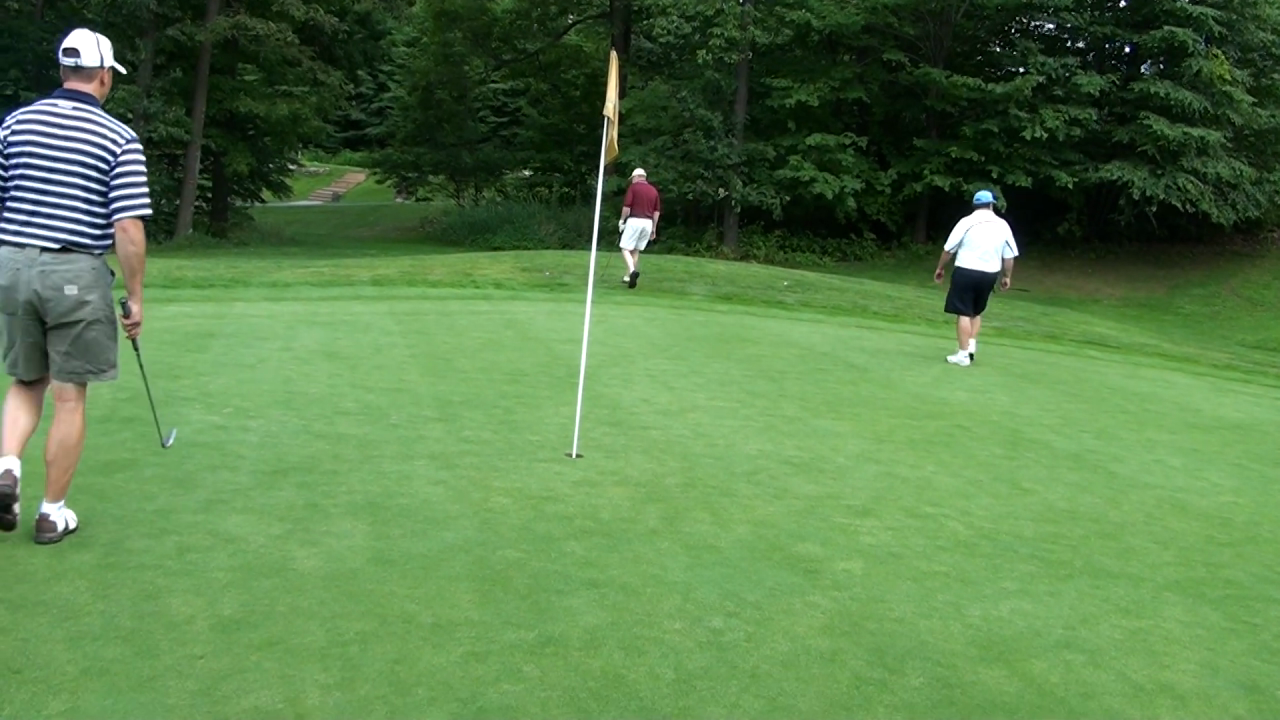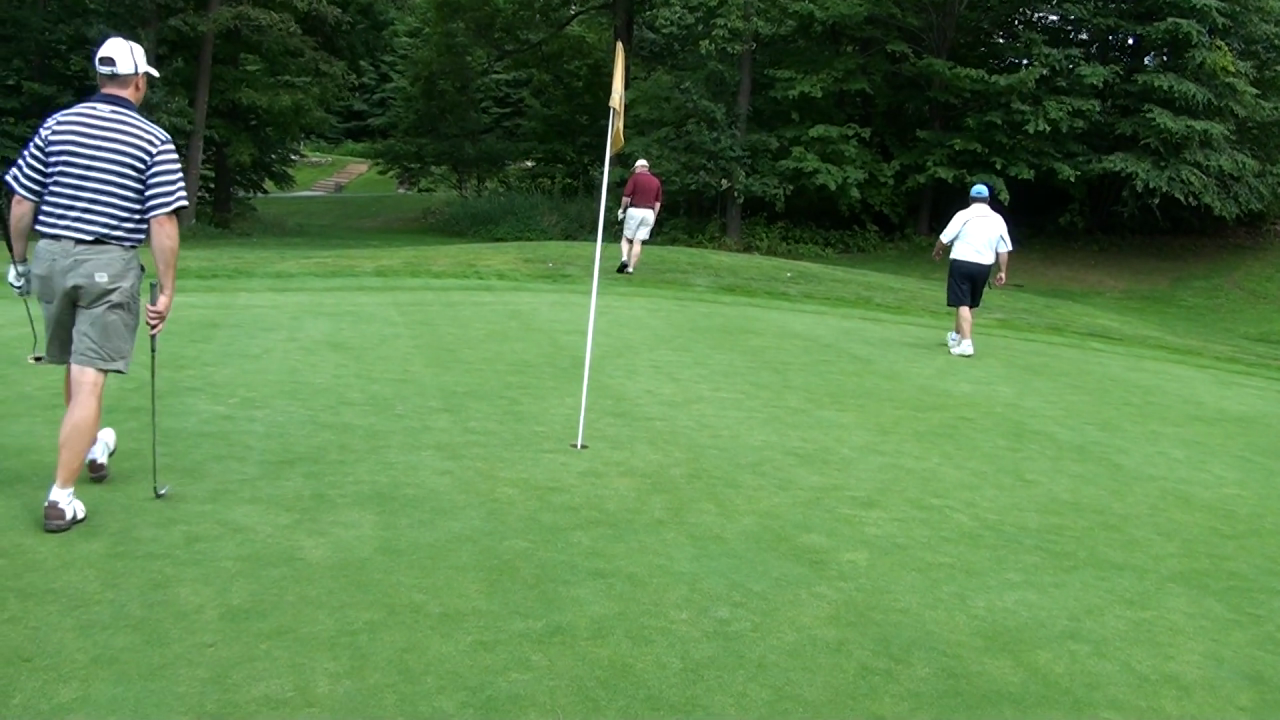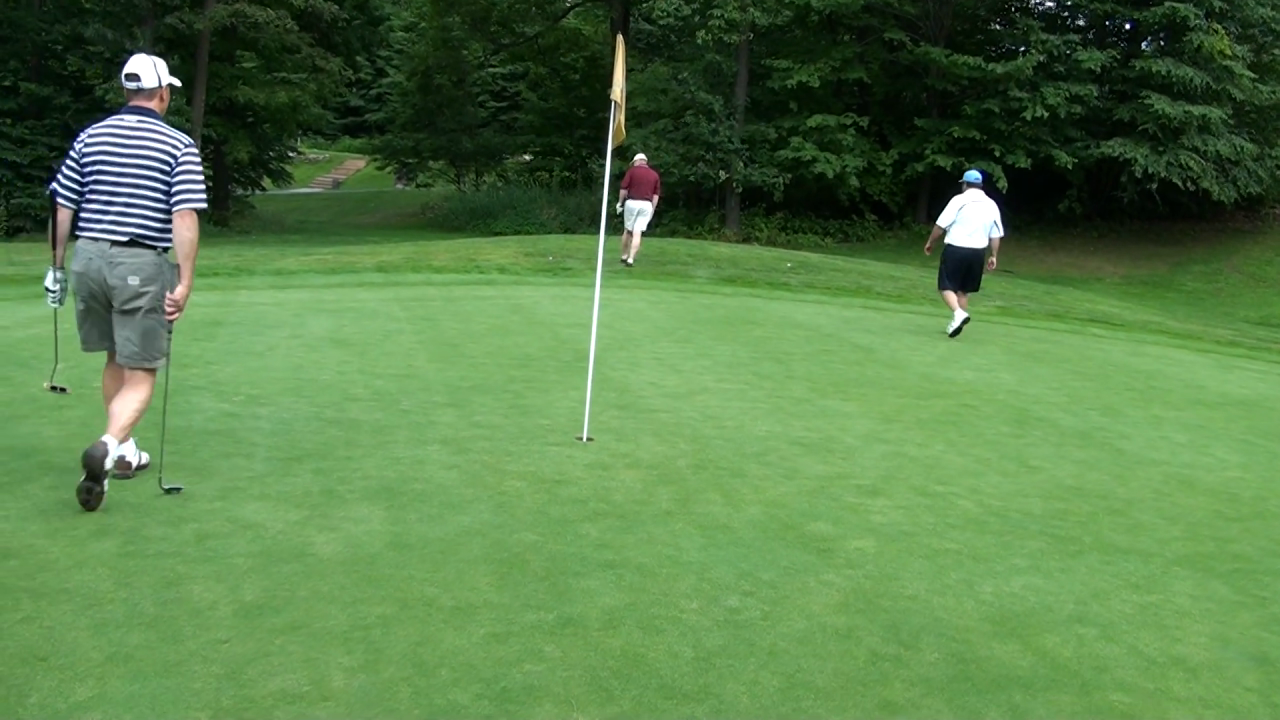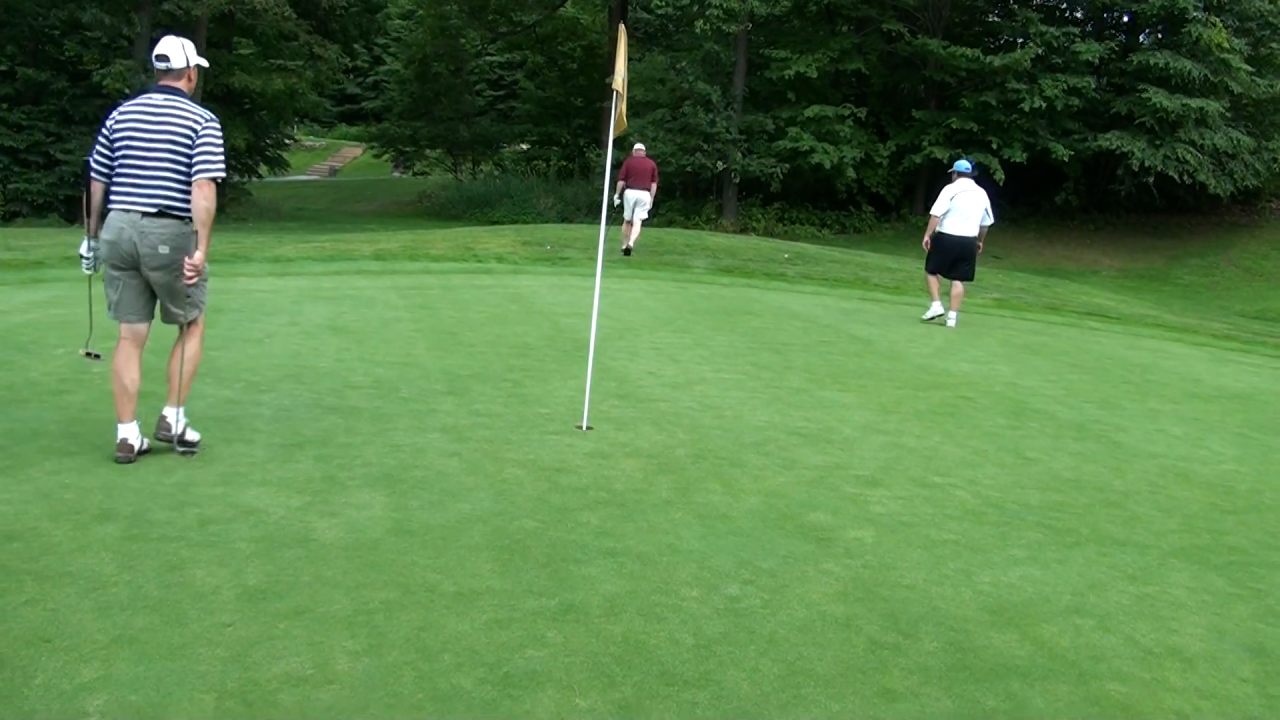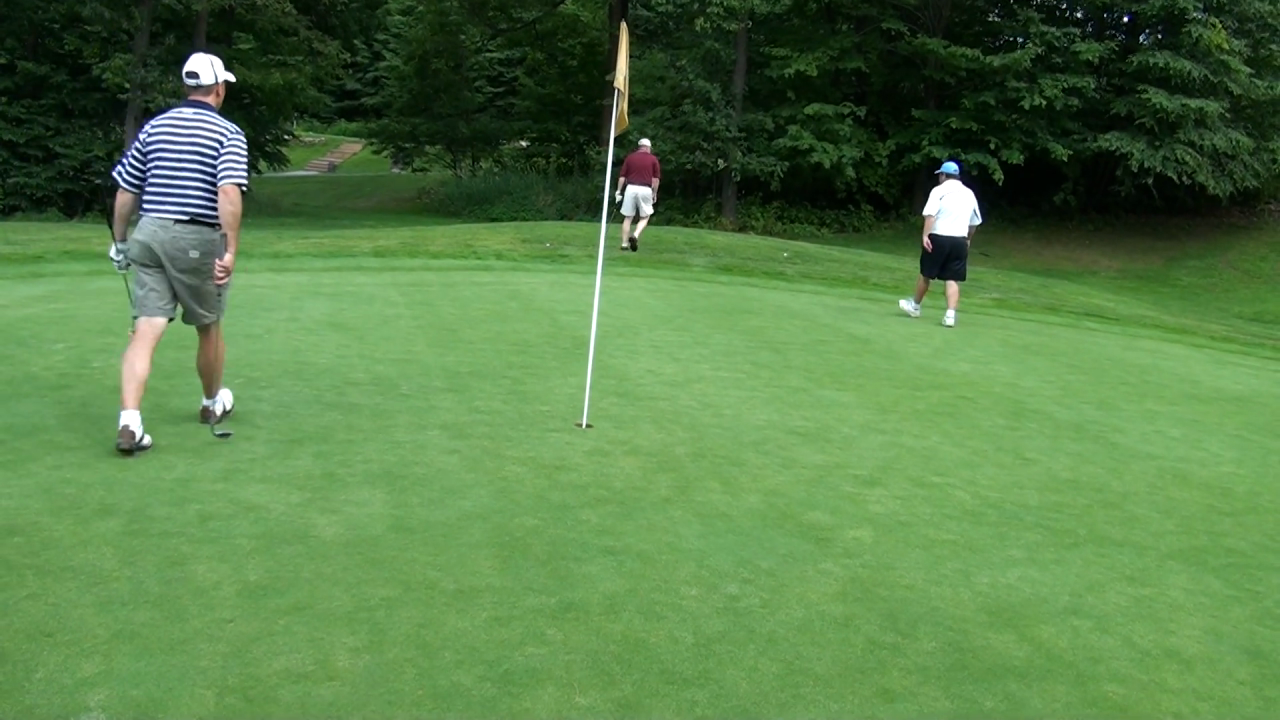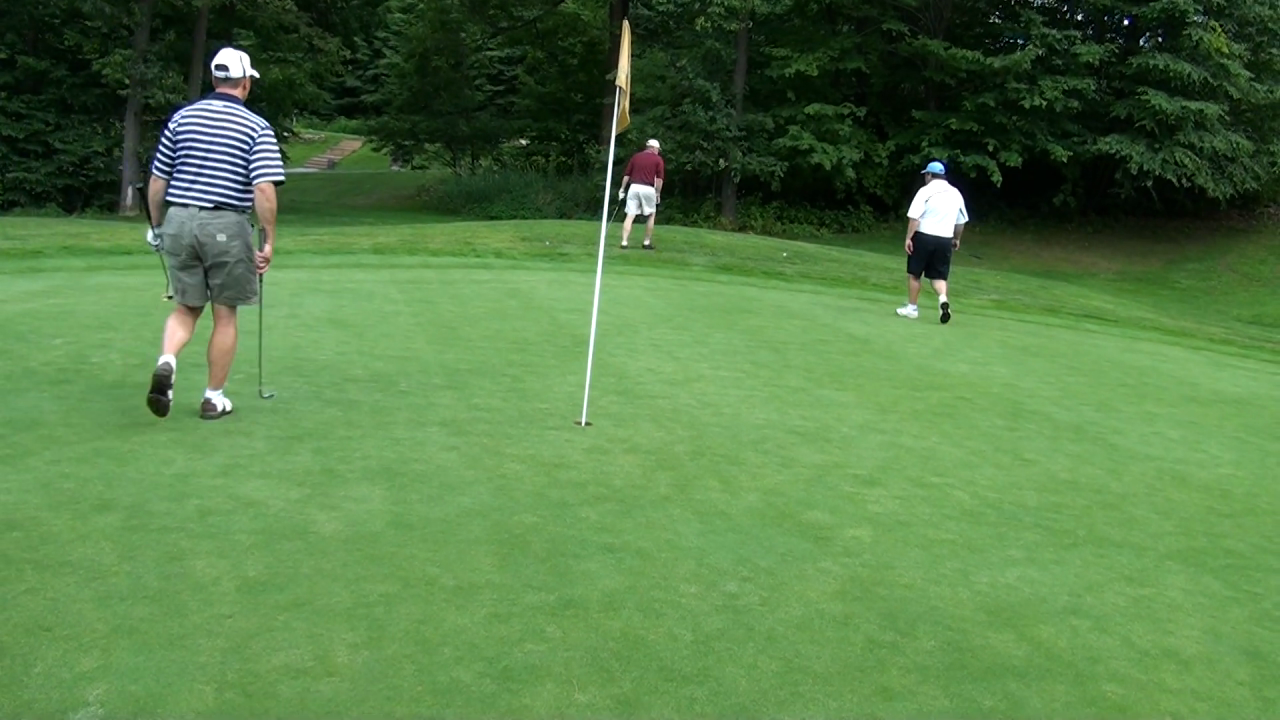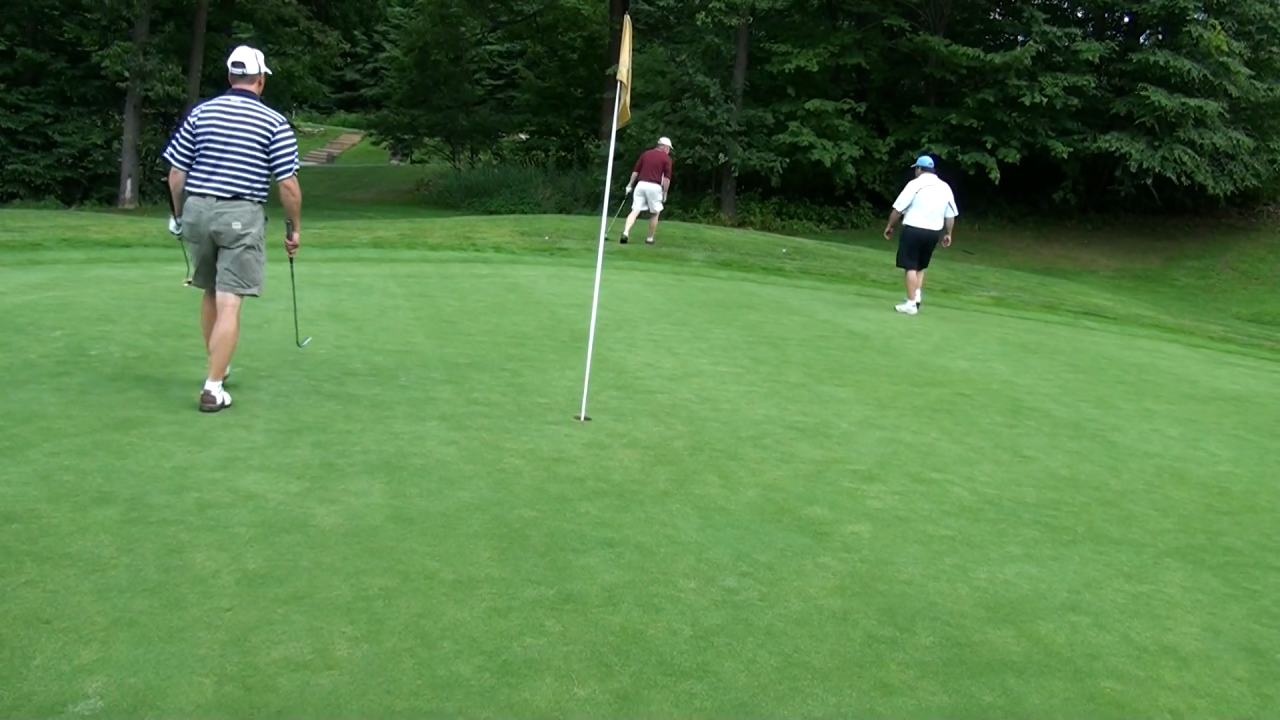
dt=0.2s
person 1, frame 1
right shoulder: (119, 137)
right elbow: (129, 226)
right wrist: (136, 298)
right hip: (77, 276)
right knee: (69, 399)
right ankle: (52, 512)
person 1, frame 2
left shoulder: (56, 124)
right shoulder: (154, 139)
right elbow: (163, 222)
right wrist: (166, 290)
left hip: (52, 260)
right hip: (109, 268)
left knee: (77, 368)
right knee: (88, 385)
left ankle: (92, 450)
right ankle: (60, 498)
person 1, frame 3
left shoulder: (90, 137)
right shoulder: (179, 145)
left elbow: (63, 209)
right elbow: (185, 219)
left wrist: (56, 266)
right wrist: (184, 282)
left hip: (90, 261)
right hip: (143, 268)
left knee: (116, 365)
right knee: (140, 379)
left ankle: (124, 452)
right ankle: (103, 447)
person 1, frame 4
left shoulder: (120, 114)
right shoulder: (202, 120)
left elbow: (97, 183)
right elbow: (203, 188)
left wrist: (92, 236)
right wrist: (201, 248)
left hip: (120, 231)
right hip: (170, 236)
left knee: (131, 338)
right knee: (190, 327)
left ankle: (127, 434)
right ankle: (174, 418)
person 1, frame 5
left shoulder: (153, 127)
right shoulder: (228, 132)
left elbow: (125, 191)
right elbow: (229, 194)
left wrist: (120, 240)
right wrist: (230, 250)
left hip: (151, 236)
right hip: (198, 240)
left knee: (146, 333)
right knee: (209, 328)
left ankle: (130, 422)
right ankle: (213, 401)
person 1, frame 6
left shoulder: (182, 118)
right shoulder: (256, 127)
left elbow: (157, 180)
right elbow: (264, 189)
left wrist: (156, 226)
right wrist: (268, 241)
left hip: (181, 223)
right hip: (226, 228)
left knee: (187, 310)
right knee: (225, 317)
left ankle: (166, 364)
right ankle: (214, 396)
person 1, frame 7
left shoulder: (201, 112)
right shoulder: (274, 122)
left elbow: (177, 172)
right elbow: (288, 183)
left wrist: (178, 214)
right wrist: (296, 227)
left hip: (198, 212)
right hip: (241, 218)
left knee: (211, 294)
right knee: (229, 305)
left ankle: (216, 367)
right ankle: (212, 389)
person 2, frame 1
left shoulder: (966, 222)
right shoulder: (1002, 225)
left elbow: (949, 249)
right elbow: (1009, 256)
left wrist: (940, 268)
right wrist: (1006, 276)
left hip: (966, 273)
right hip: (989, 275)
left knee: (963, 313)
right knee: (976, 312)
left ankle: (963, 354)
right ankle: (971, 345)
person 2, frame 2
left shoulder: (963, 215)
right shoulder: (998, 220)
left elbow: (944, 239)
right elbow: (1003, 250)
left wrist: (936, 251)
right wrist: (1002, 272)
left hip: (961, 265)
right hip: (983, 268)
left knee: (962, 305)
right knee: (969, 305)
left ankle: (966, 344)
right ankle: (955, 337)
person 2, frame 3
left shoulder: (959, 200)
right shoulder: (991, 205)
left elbow: (941, 225)
right elbow: (996, 235)
left wrist: (930, 242)
right wrist: (993, 256)
left hip: (955, 250)
right hip: (977, 253)
left knee: (947, 288)
right knee: (964, 290)
left ankle: (959, 314)
right ankle: (955, 322)
person 2, frame 4
left shoulder: (951, 189)
right shoulder: (981, 194)
left elbow: (936, 214)
right elbow: (985, 223)
left wrist: (927, 235)
right wrist: (980, 241)
left hip: (947, 238)
right hip: (969, 241)
left knee: (932, 271)
right knee: (958, 279)
left ankle: (936, 306)
right ankle: (952, 316)
person 2, frame 5
left shoulder: (939, 190)
right shoulder: (969, 194)
left elbow: (930, 215)
right elbow: (974, 222)
left wrist: (925, 235)
right wrist: (968, 239)
left hip: (938, 239)
right hip: (959, 241)
left knee: (925, 274)
right knee: (952, 280)
left ankle: (914, 306)
right ankle: (950, 314)
person 2, frame 6
left shoulder: (926, 191)
right shoulder: (956, 193)
left elbow: (914, 217)
right elbow: (961, 221)
left wrist: (908, 238)
right wrist: (956, 238)
left hip: (924, 238)
right hip: (944, 240)
left knee: (914, 274)
right knee: (938, 277)
left ankle: (911, 308)
right ankle: (943, 299)
person 2, frame 7
left shoulder: (915, 184)
right shoulder: (945, 187)
left elbow: (898, 208)
right elbow: (950, 215)
left wrist: (889, 226)
right wrist: (948, 234)
left hip: (913, 230)
right hip: (933, 233)
left knee: (910, 267)
right knee: (920, 266)
left ankle: (911, 304)
right ankle: (916, 296)
